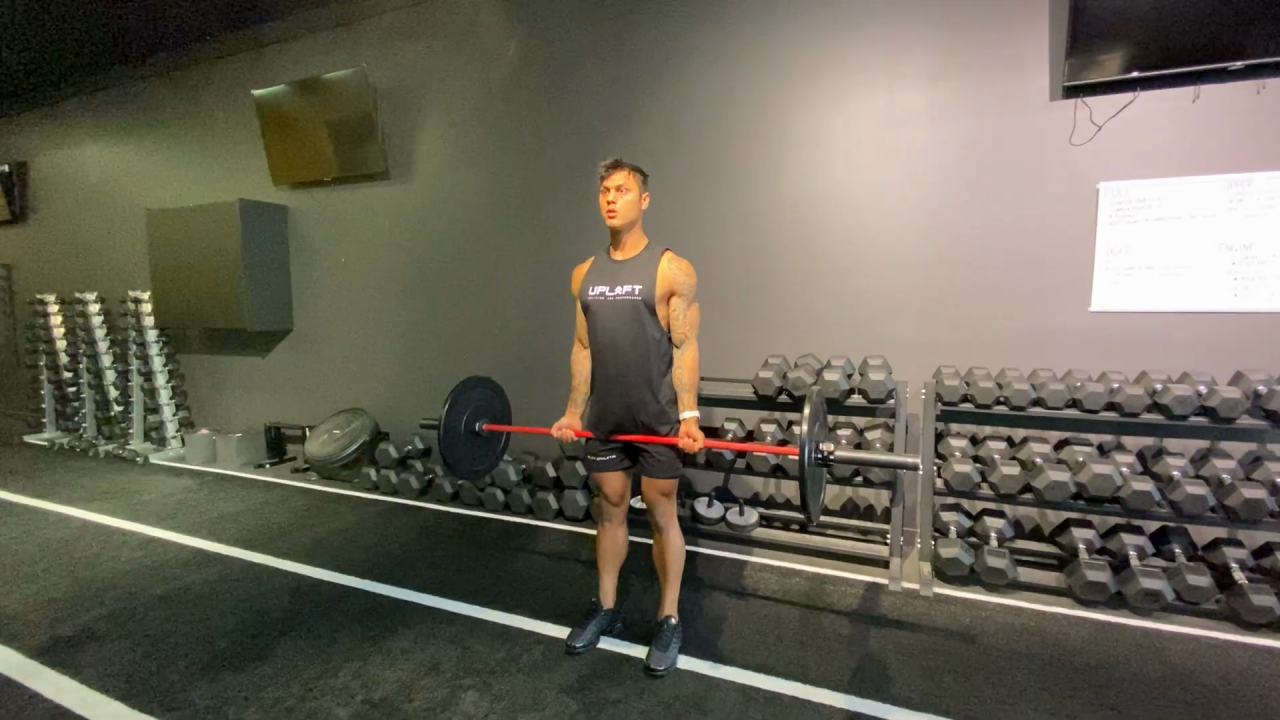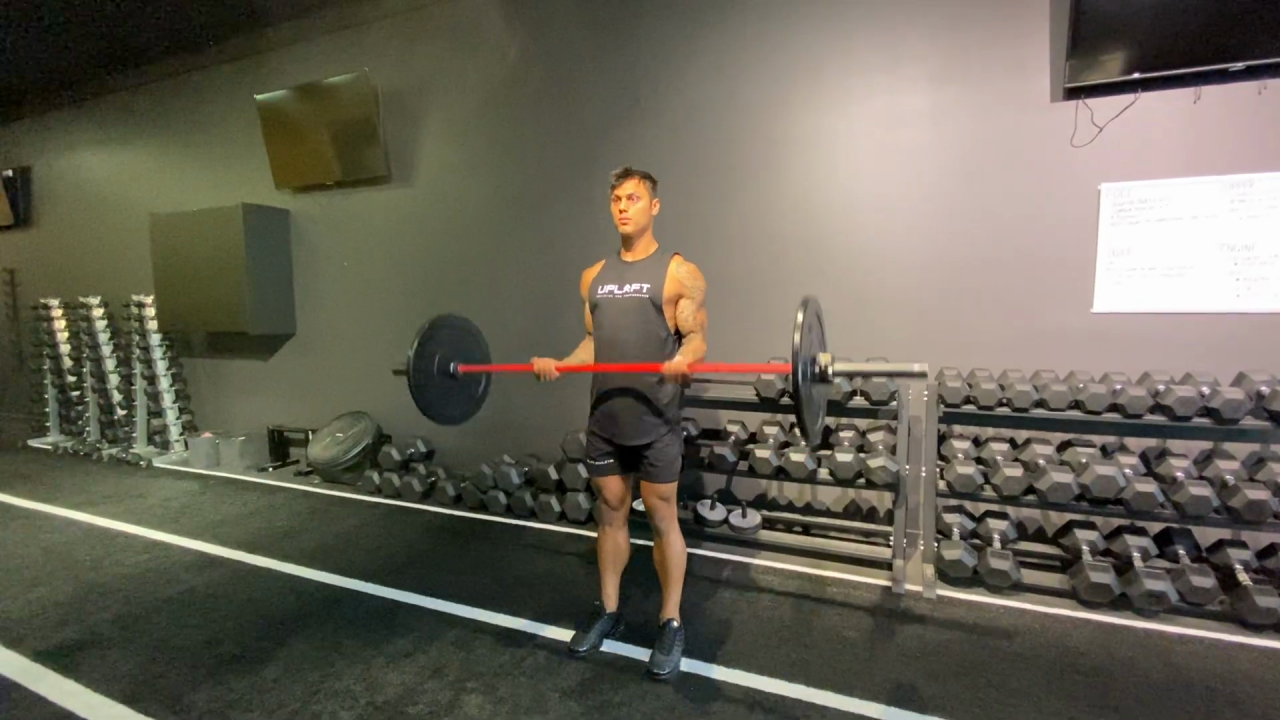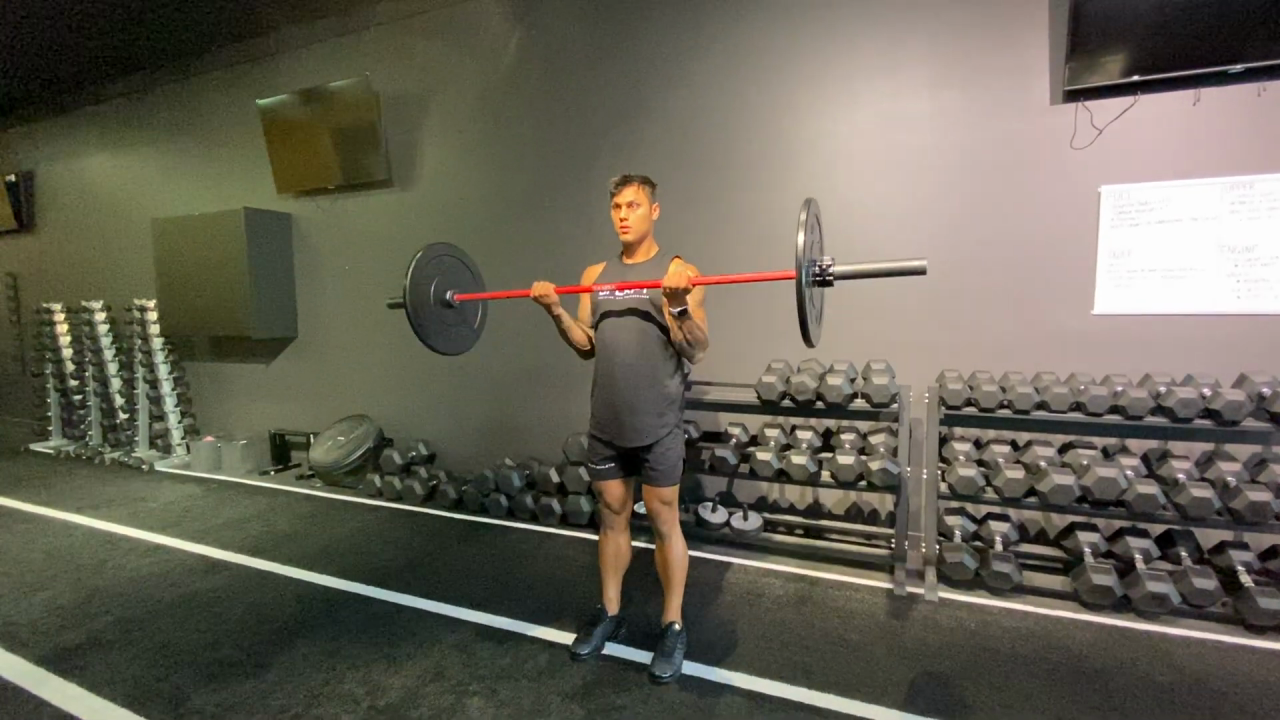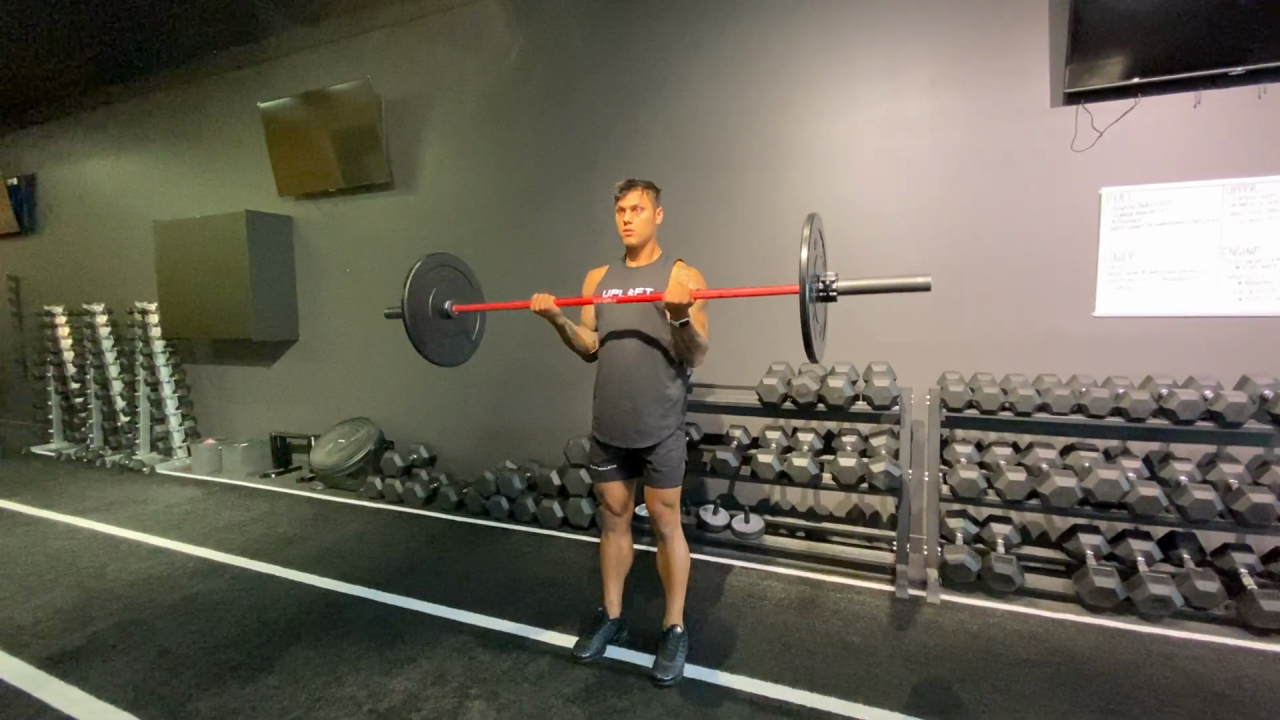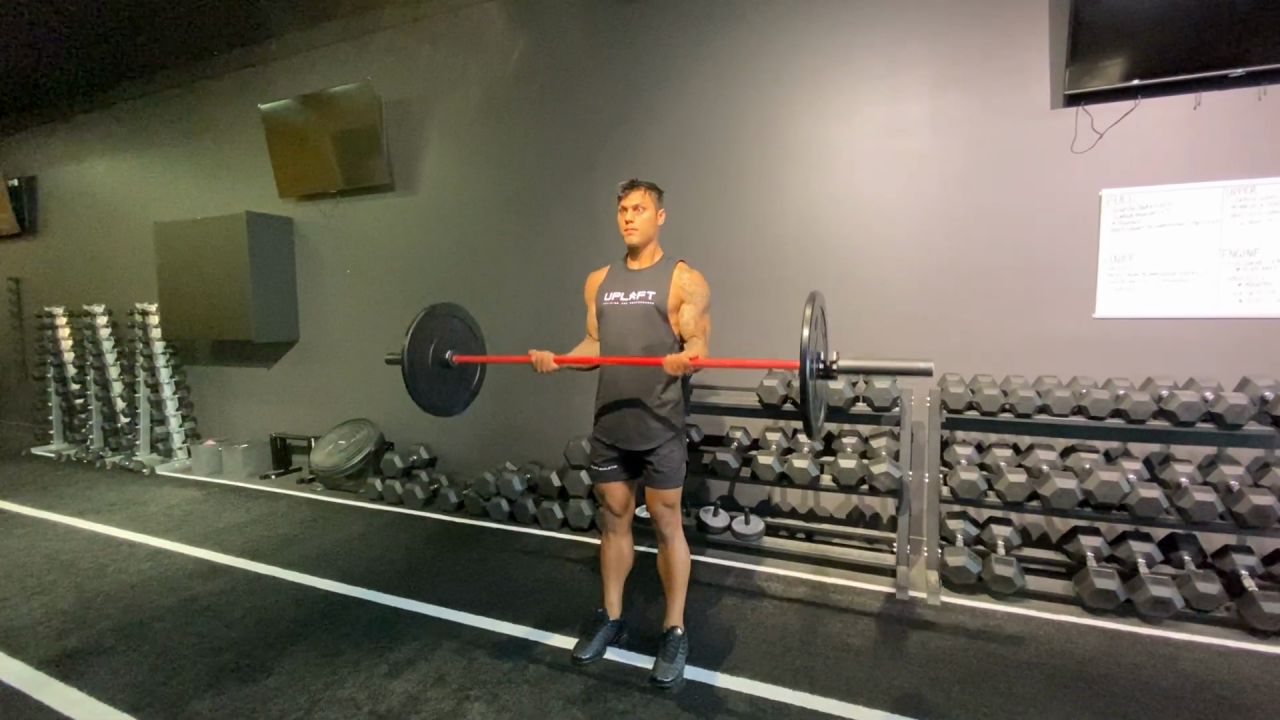
dt=0.5s
person 1, frame 1
left shoulder: (672, 270)
right shoulder: (585, 274)
left elbow: (685, 347)
right elbow: (584, 348)
left wrist: (688, 414)
right wrist: (573, 411)
left hip: (657, 418)
right hip: (605, 418)
left knee: (661, 517)
right knee: (609, 511)
left ankle: (669, 620)
right ankle: (605, 608)
person 1, frame 2
left shoulder: (679, 272)
right shoulder: (594, 276)
left elbow: (696, 339)
left wrist: (683, 362)
right wrist: (561, 364)
left hip: (656, 420)
right hip: (604, 417)
left knee: (662, 519)
right knee: (610, 514)
left ankle: (671, 623)
right ankle: (608, 611)
person 1, frame 3
left shoulder: (677, 271)
right shoulder: (594, 275)
left elbow: (696, 350)
right elbow: (587, 346)
left wrist: (679, 304)
right wrist: (555, 311)
left hip: (657, 422)
right hip: (606, 421)
left knee: (664, 522)
right knee: (611, 516)
left ankle: (673, 626)
right ankle: (609, 613)
person 1, frame 4
left shoulder: (681, 275)
right shoulder: (597, 278)
left elbow: (696, 356)
right elbow: (591, 348)
left wrist: (681, 316)
right wrist: (558, 319)
left hip: (659, 425)
right hip: (608, 422)
left knee: (665, 523)
right knee: (613, 518)
left ankle: (674, 629)
right ankle: (611, 616)
person 1, frame 5
left shoulder: (684, 279)
right shoulder: (599, 280)
left elbow: (698, 345)
right elbow: (596, 344)
left wrist: (684, 359)
right wrist: (558, 359)
left hip: (661, 426)
right hip: (609, 423)
left knee: (666, 524)
right knee: (613, 519)
left ankle: (675, 631)
right ankle: (611, 617)
